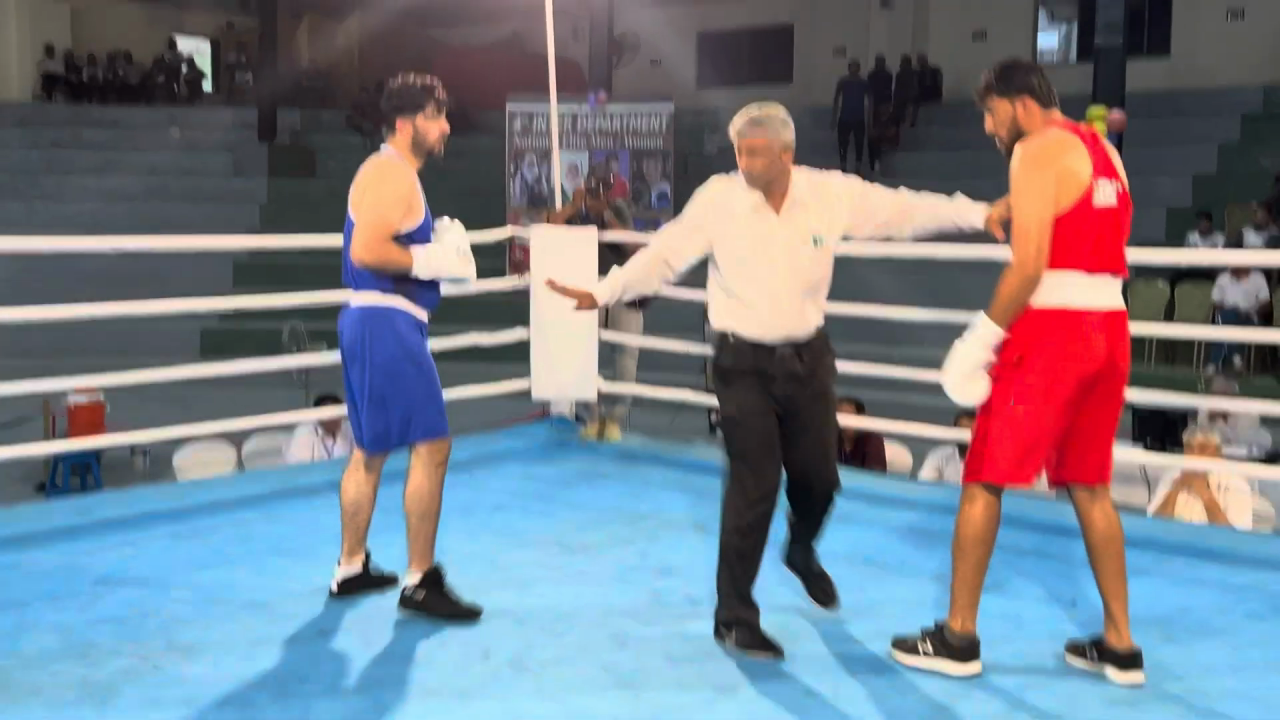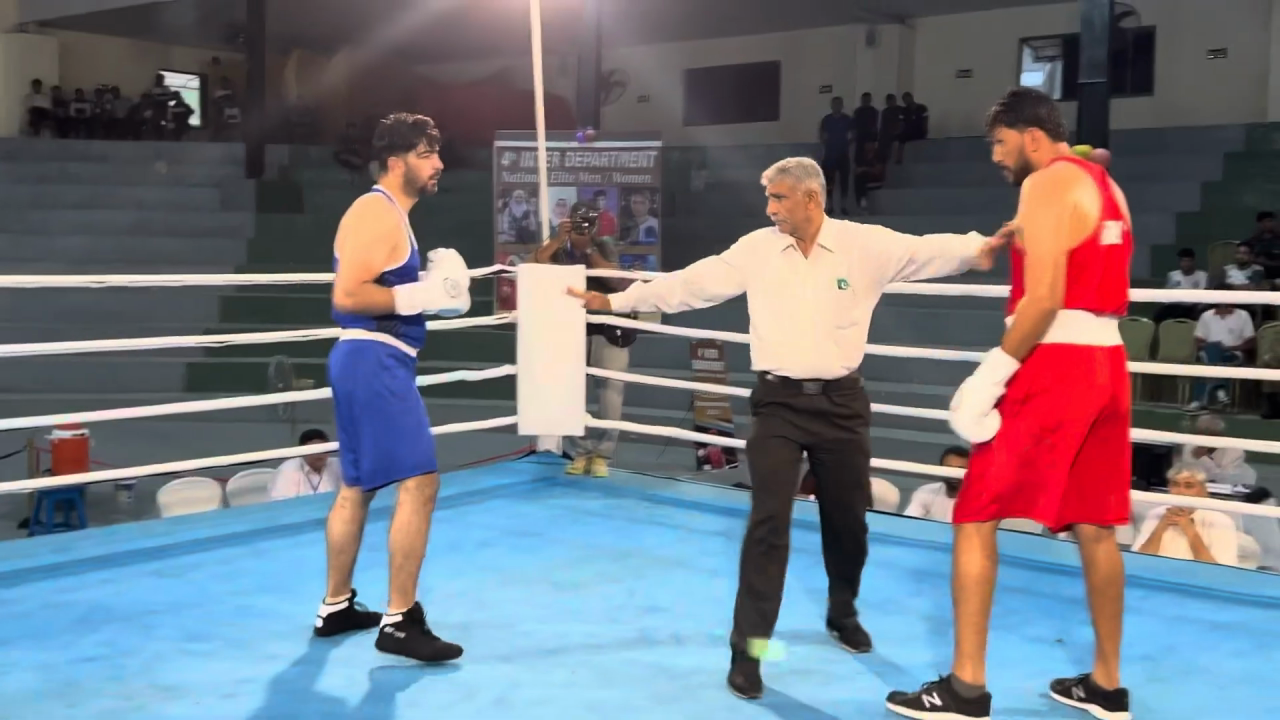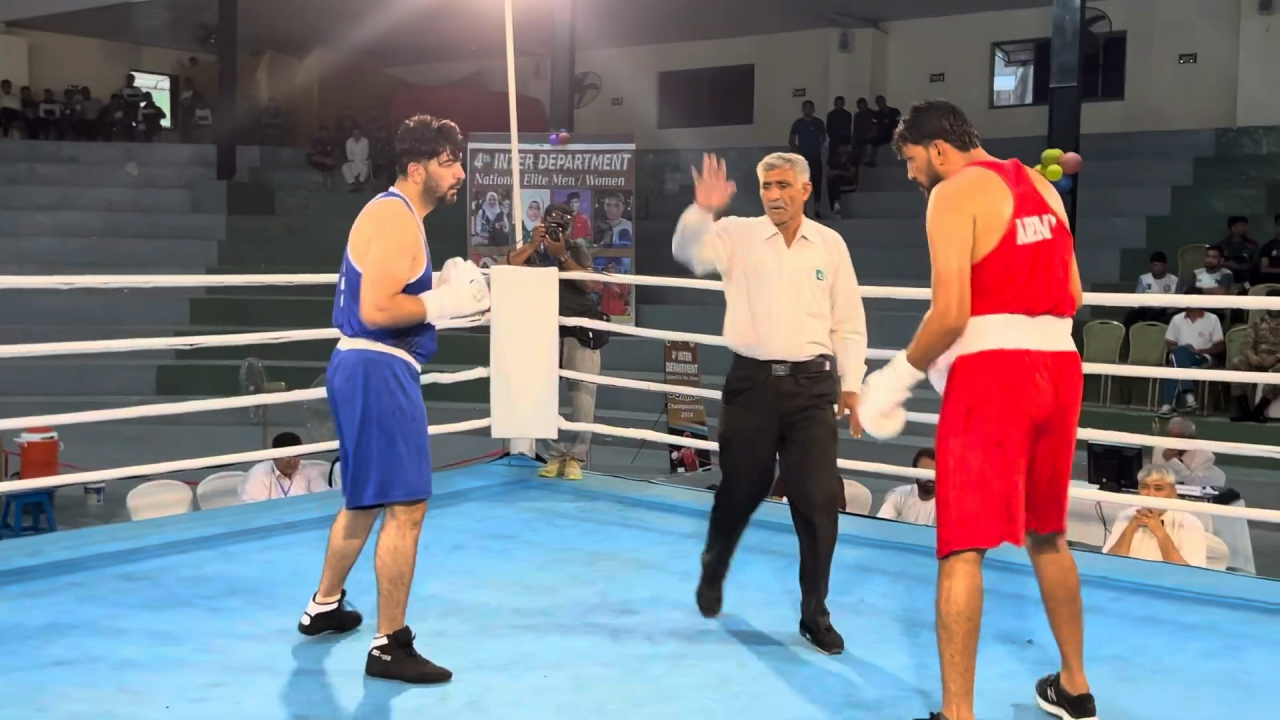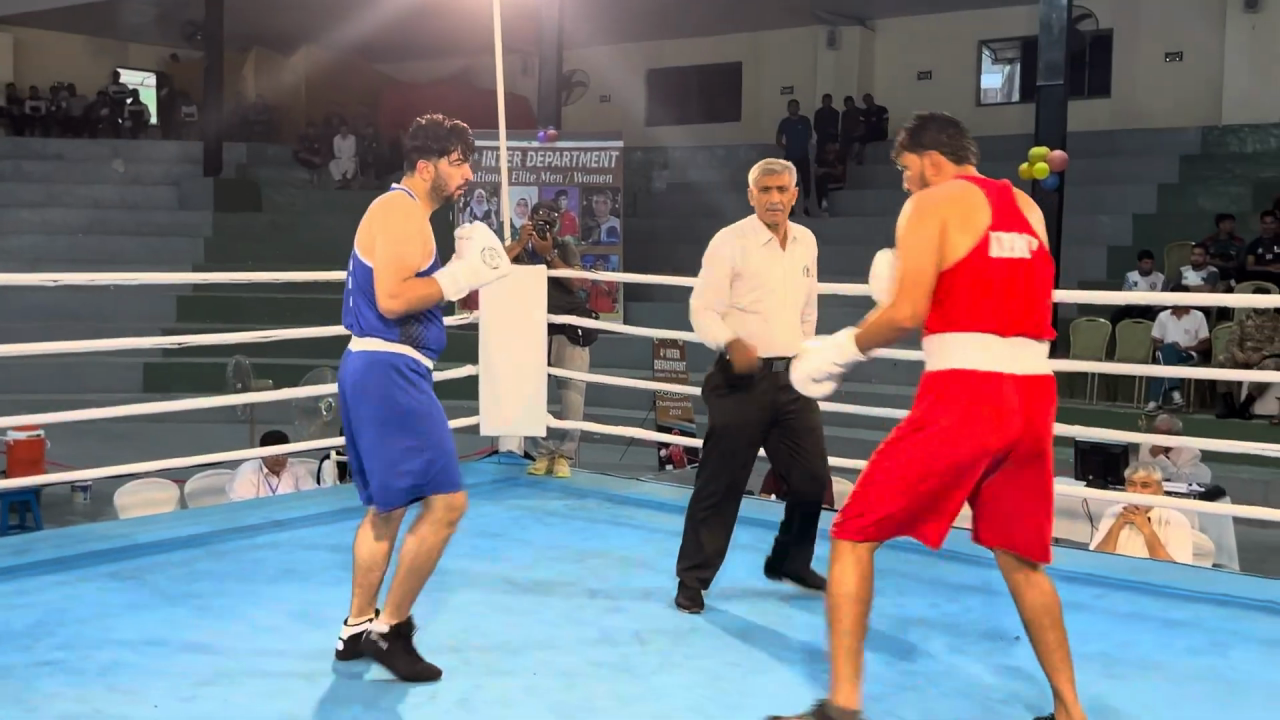
dt=0.4s
person 1, frame 1
left shoulder: (1038, 151)
right shoulder: (1101, 151)
left elbow: (1034, 262)
left wrist: (982, 333)
left hip: (1052, 328)
right hip: (1106, 328)
left knee: (984, 480)
right knee: (1089, 487)
left ankle: (958, 638)
right ankle: (1119, 645)
person 1, frame 2
left shoulder: (1046, 186)
right shoulder: (1107, 189)
left elbow: (1043, 298)
left wrist: (991, 372)
left hip: (1054, 367)
right hip: (1106, 364)
left knee: (975, 517)
right knee: (1096, 528)
person 1, frame 3
left shoulder: (954, 193)
right shoulder: (1041, 187)
left elbow: (951, 312)
right elbow: (1072, 293)
left wrist: (900, 374)
left hip: (994, 375)
right hip: (1058, 371)
left knee: (962, 551)
right knee: (1045, 536)
person 1, frame 4
left shoulder: (932, 205)
right shoulder: (1026, 207)
left elbow: (904, 313)
left wrist: (844, 346)
left hip: (961, 397)
right hip: (1030, 398)
left knee: (854, 535)
right knee: (1022, 561)
person 2, frame 1
left shoulder: (394, 174)
right shoulder: (390, 172)
right elbow: (366, 251)
left wrist: (438, 249)
right wrist: (432, 260)
left hip: (378, 322)
right hip: (387, 324)
left knee: (370, 451)
right knee: (430, 447)
left ankle: (351, 567)
right ankle: (419, 580)
person 2, frame 2
left shoulder: (390, 215)
right shoulder: (376, 213)
right elbow: (347, 296)
left wrist: (430, 282)
right wrist: (421, 296)
left hip: (374, 361)
right hip: (374, 361)
left knee: (358, 487)
right knee: (417, 483)
left ankle: (335, 606)
right ankle: (400, 621)
person 2, frame 3
left shoulder: (389, 212)
right shoulder: (396, 221)
right elbow: (377, 311)
left wrist: (441, 289)
right wrist: (446, 303)
left hip: (360, 367)
right hip: (378, 371)
left knee: (365, 499)
right knee: (405, 507)
left ankle: (324, 606)
right ankle: (389, 647)
person 2, frame 4
left shoulder: (403, 213)
right shoulder: (400, 211)
right elbow: (393, 300)
left wrist: (462, 266)
right wrist: (462, 275)
left hip: (377, 372)
right hip: (389, 374)
left knee: (387, 506)
right knee: (446, 502)
left ankle: (358, 627)
right ankle: (387, 629)
person 3, frame 1
left shoulder: (832, 194)
right shoulder: (718, 198)
left elbow: (905, 210)
right elbow: (664, 254)
left wrist: (983, 214)
right wrist: (602, 293)
left hip: (807, 358)
right hip: (745, 364)
left knee: (818, 479)
right knee: (753, 490)
left ankle: (801, 554)
right ankle: (734, 617)
person 3, frame 2
left shoulder: (865, 245)
right shoulder: (754, 249)
left elbow: (925, 252)
right elbow: (695, 282)
left wrist: (977, 249)
right wrist: (618, 301)
left hip: (840, 401)
right hip: (778, 400)
left knee: (846, 518)
right knee: (770, 518)
left ankle: (843, 614)
right ankle: (747, 649)
person 3, frame 3
left shoulder: (831, 244)
right shoulder: (738, 235)
left elbow: (848, 322)
right elbow: (688, 251)
left wrist: (851, 385)
right wrist: (704, 208)
left hip: (811, 385)
right hip: (752, 382)
left knee: (817, 504)
right knee: (739, 494)
left ankle: (815, 617)
right ankle: (713, 576)
person 3, frame 4
left shoulder: (807, 241)
right shoulder: (729, 242)
right elbow: (702, 312)
right wrist: (730, 341)
left hip: (792, 379)
right hip: (743, 379)
left knee: (811, 479)
right knee: (721, 482)
left ankle: (790, 562)
right ankle: (692, 578)
person 4, frame 1
left shoulder: (618, 212)
right shoulder: (574, 213)
left elbow: (631, 246)
left wrist: (605, 214)
right wrist: (573, 206)
left knee: (626, 358)
left ankle: (614, 418)
right ankle: (594, 416)
person 4, frame 2
left shoulder: (603, 247)
right shoulder: (558, 248)
left elbow: (616, 281)
right elbow: (532, 267)
left wrist: (589, 250)
right wrist: (557, 240)
left hip: (609, 331)
left knee: (610, 393)
left ankle: (601, 454)
right ankle: (580, 453)
person 4, frame 3
left shoulder: (577, 250)
right shoulder: (530, 251)
left elbow: (589, 285)
left wrist: (562, 255)
right wrist: (533, 244)
left hip: (580, 333)
left knee: (583, 396)
left ankle: (575, 457)
right ankle: (553, 455)
person 4, frame 4
left shoulder: (565, 248)
right shoulder: (520, 249)
left elbow: (576, 283)
left wrist: (549, 254)
right wrist: (521, 242)
left hip: (569, 330)
left knee: (572, 393)
left ankle: (564, 455)
right ankle: (543, 453)
